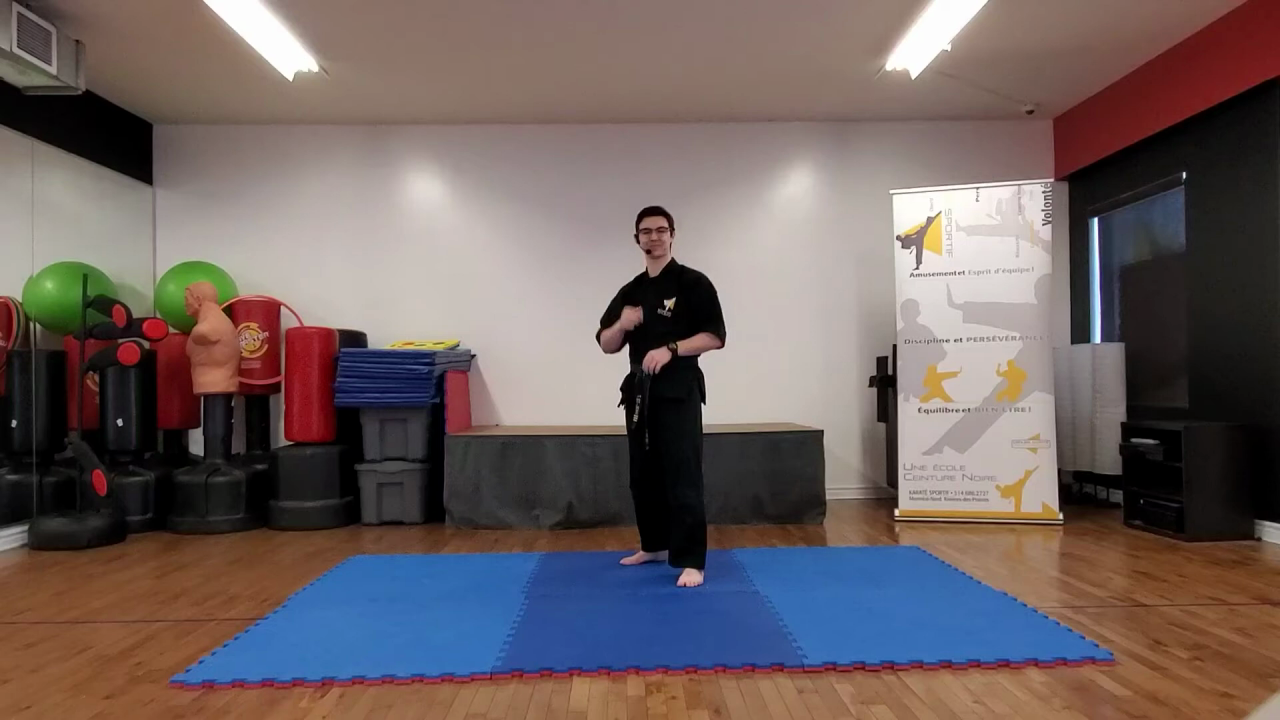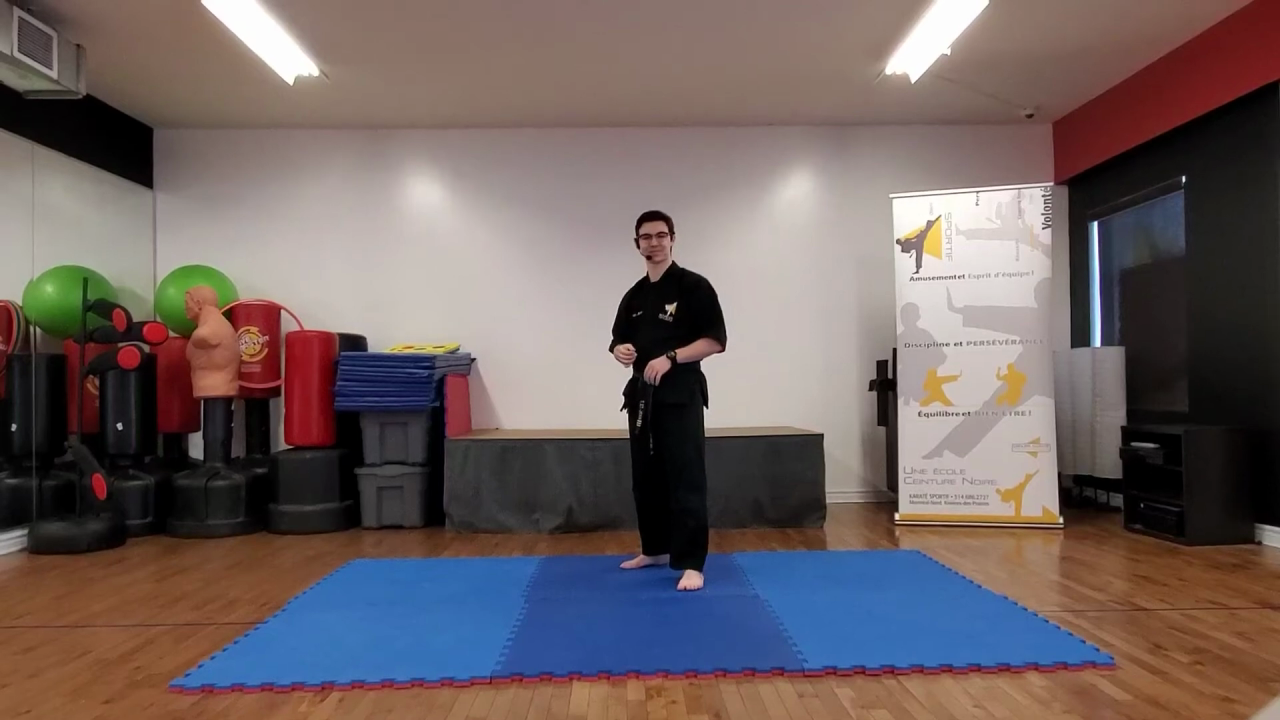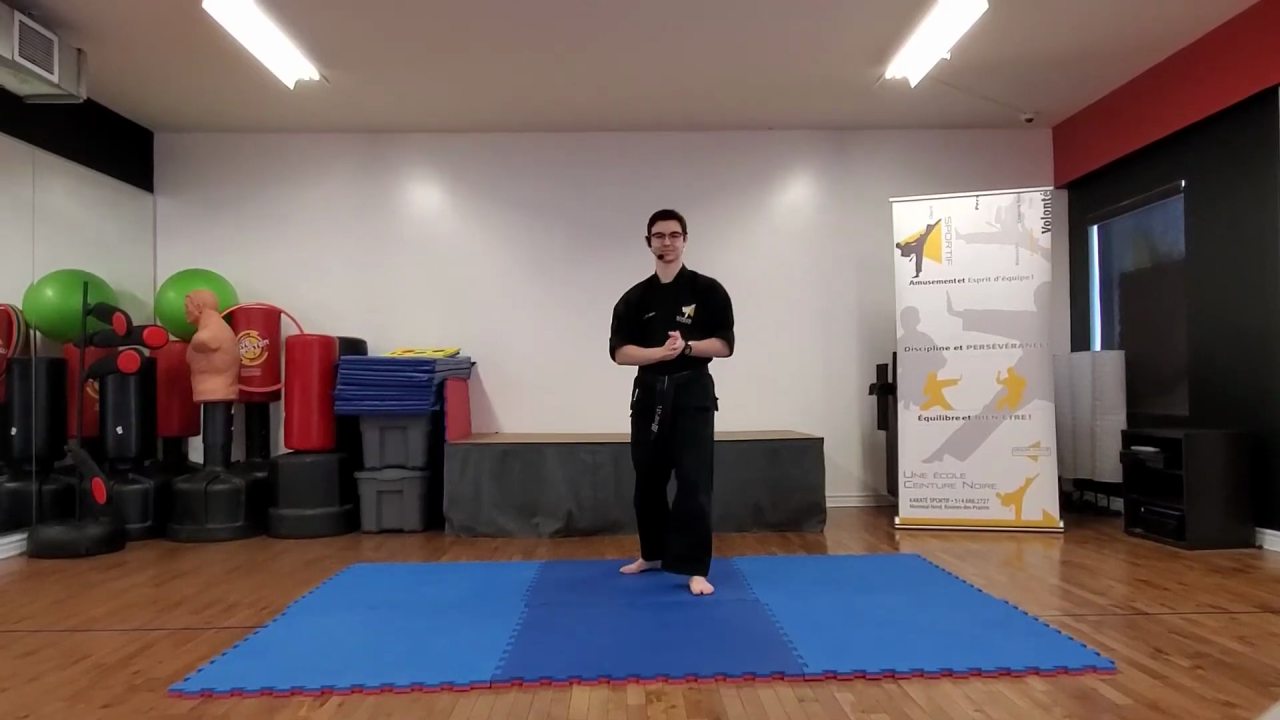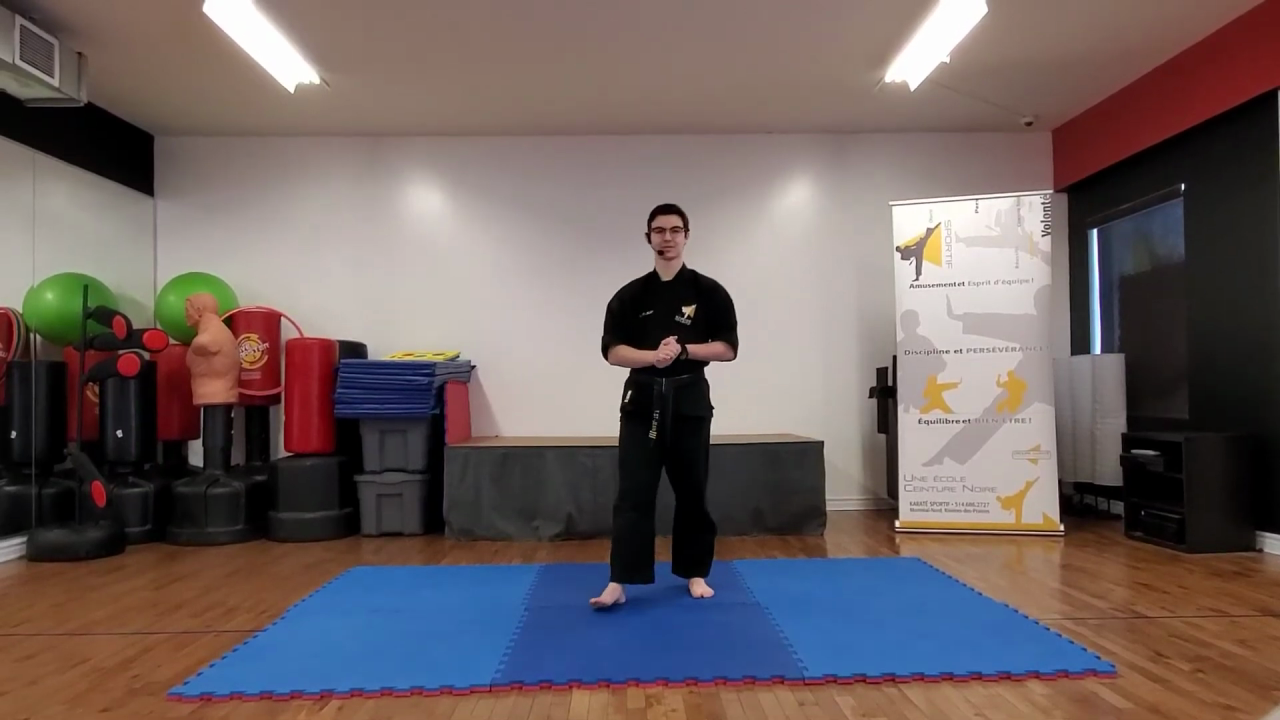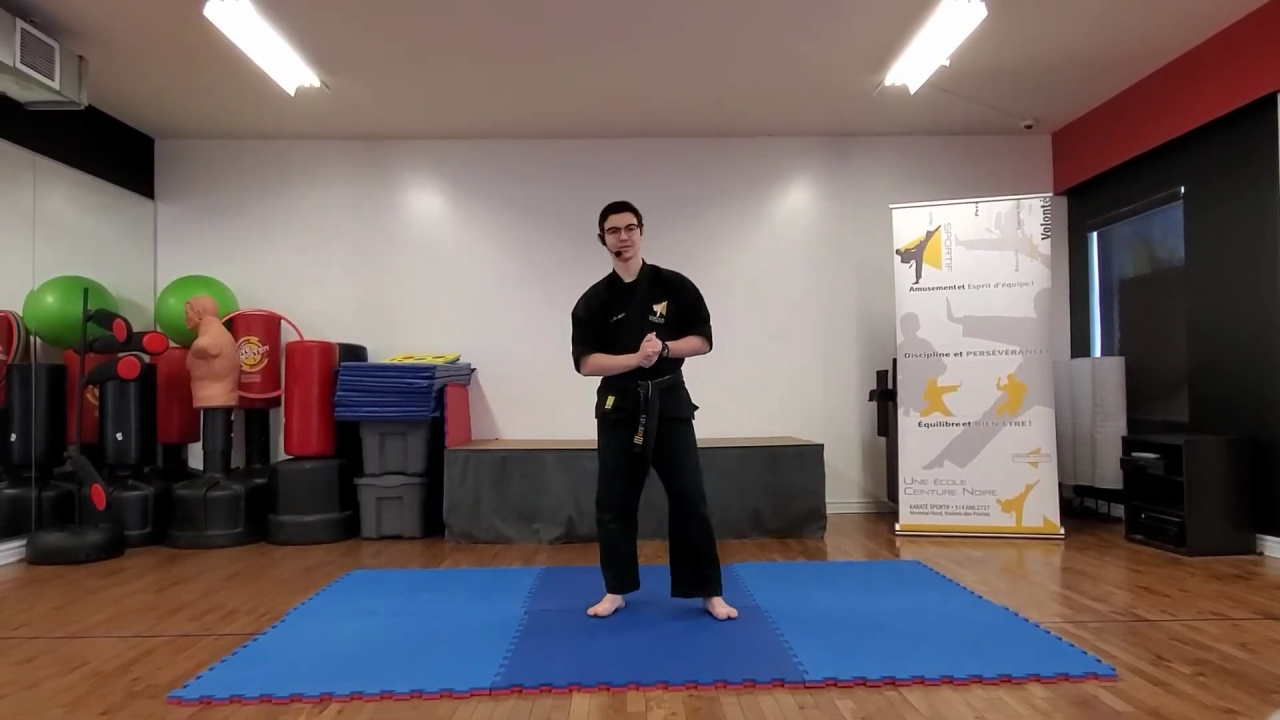
dt=0.7s
person 1, frame 1
left shoulder: (693, 283)
right shoulder: (631, 291)
left elbow: (715, 336)
right elbow: (606, 343)
left wrist: (670, 349)
right wrist: (621, 325)
left hip: (679, 388)
right hip: (640, 389)
left knee: (683, 475)
right knee: (644, 474)
left ankle: (691, 561)
right ankle: (654, 545)
person 1, frame 2
left shoulder: (693, 286)
right shoulder: (634, 296)
left elbow: (715, 340)
right elbow: (621, 339)
left wrist: (670, 358)
right wrist: (621, 350)
left hip: (680, 392)
right hip: (642, 393)
left knee: (685, 477)
right knee: (646, 477)
left ankle: (691, 563)
right ankle: (655, 548)
person 1, frame 3
left shoulder: (707, 290)
right shoulder: (635, 298)
left elbow: (724, 345)
right elbow: (620, 351)
left wrist: (686, 346)
right wrist: (658, 352)
left hip: (692, 393)
right hip: (649, 394)
left knee: (694, 483)
right knee: (648, 481)
left ankle: (694, 568)
right ankle: (654, 552)
person 1, frame 4
left shoulder: (708, 291)
right shoulder: (630, 295)
left elbow: (727, 348)
right elbow: (613, 351)
left wrist: (682, 350)
right wrist: (653, 355)
left hip: (689, 399)
right hip: (641, 400)
left knee: (691, 491)
right knee: (633, 493)
left ankle: (695, 572)
right ankle: (619, 582)
person 1, frame 5
left shoulder: (674, 285)
right shoulder: (594, 301)
left elbow: (703, 341)
right elbow: (586, 363)
left wrist: (663, 350)
right wrist: (636, 358)
left hip: (669, 402)
right hip: (619, 406)
left knee: (689, 499)
right knee: (615, 503)
left ankle: (710, 591)
right ankle: (616, 590)
